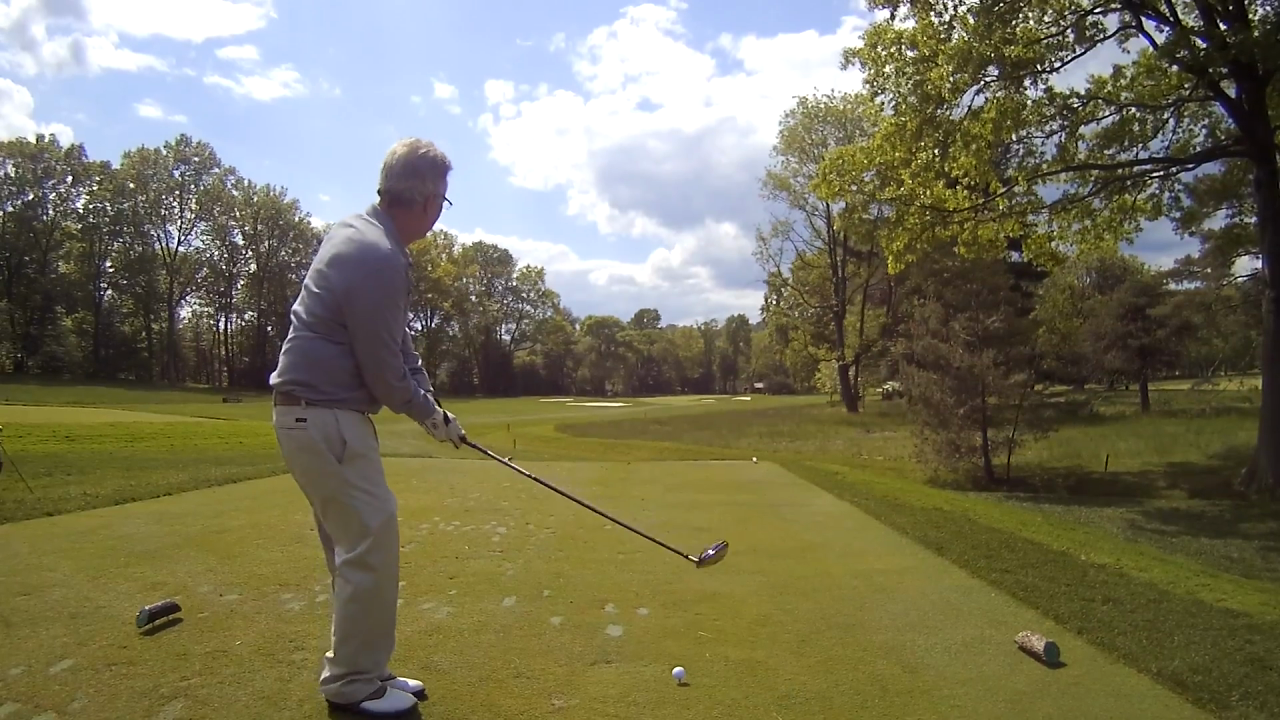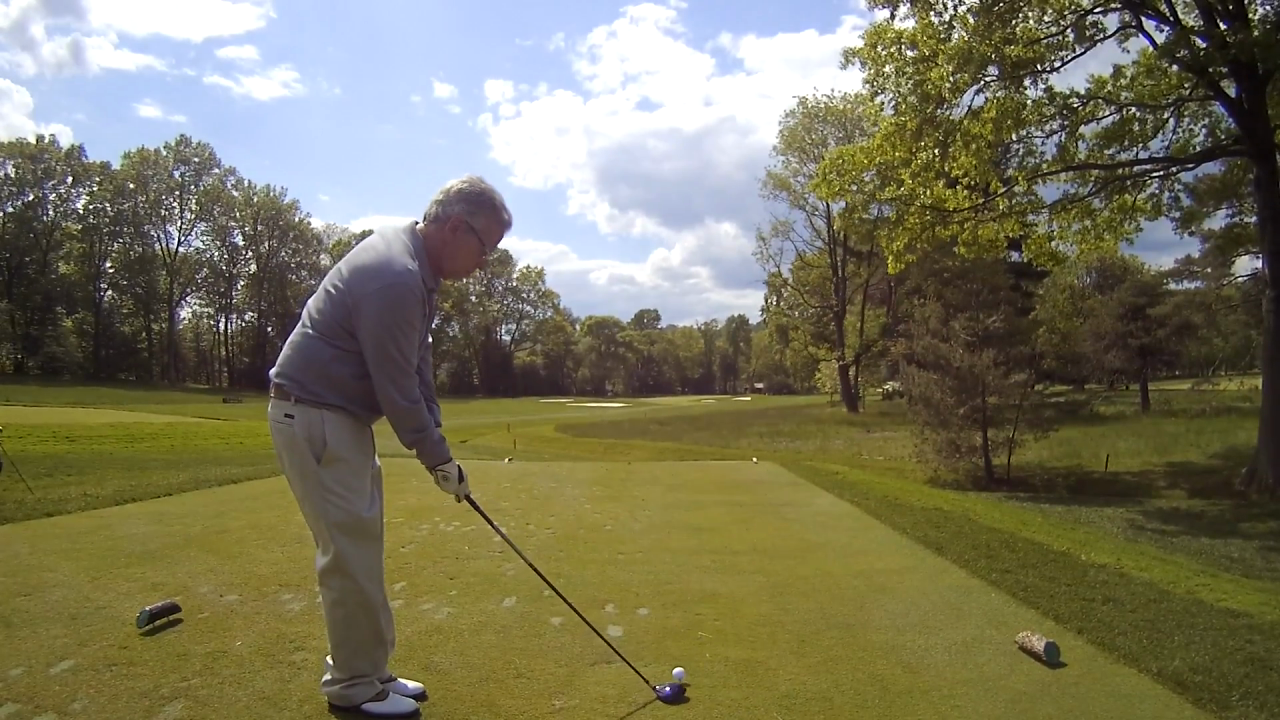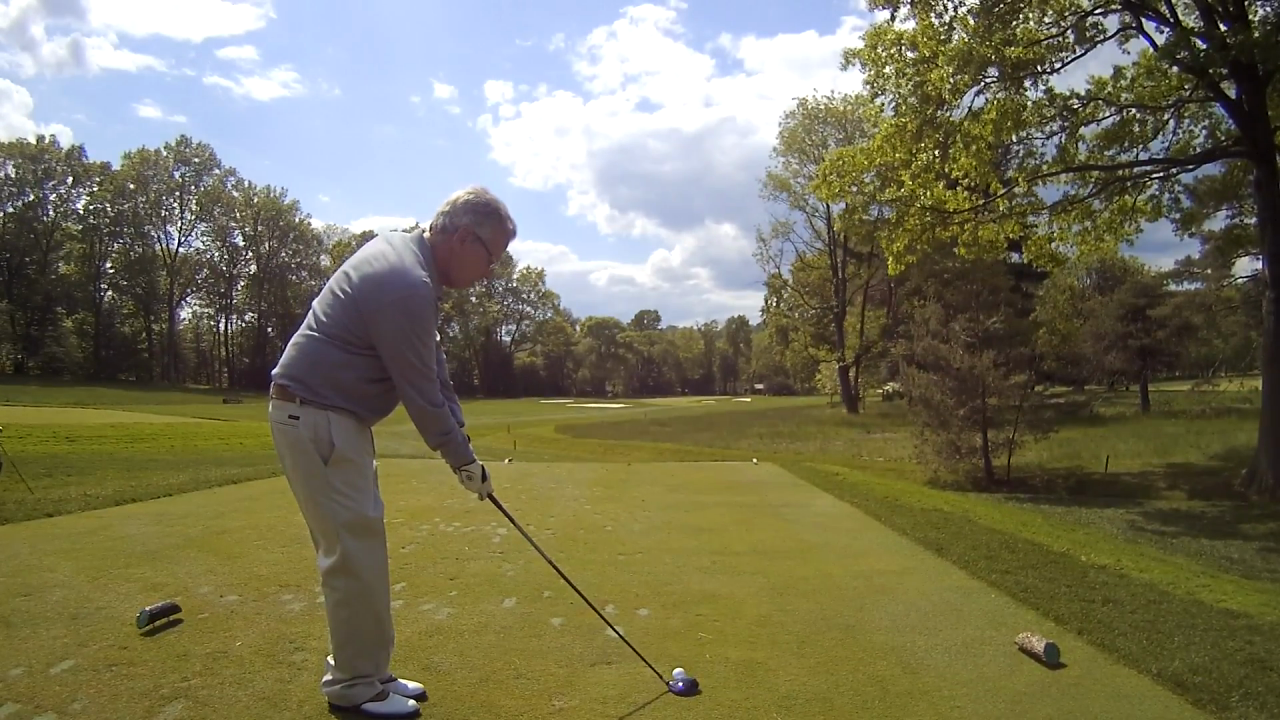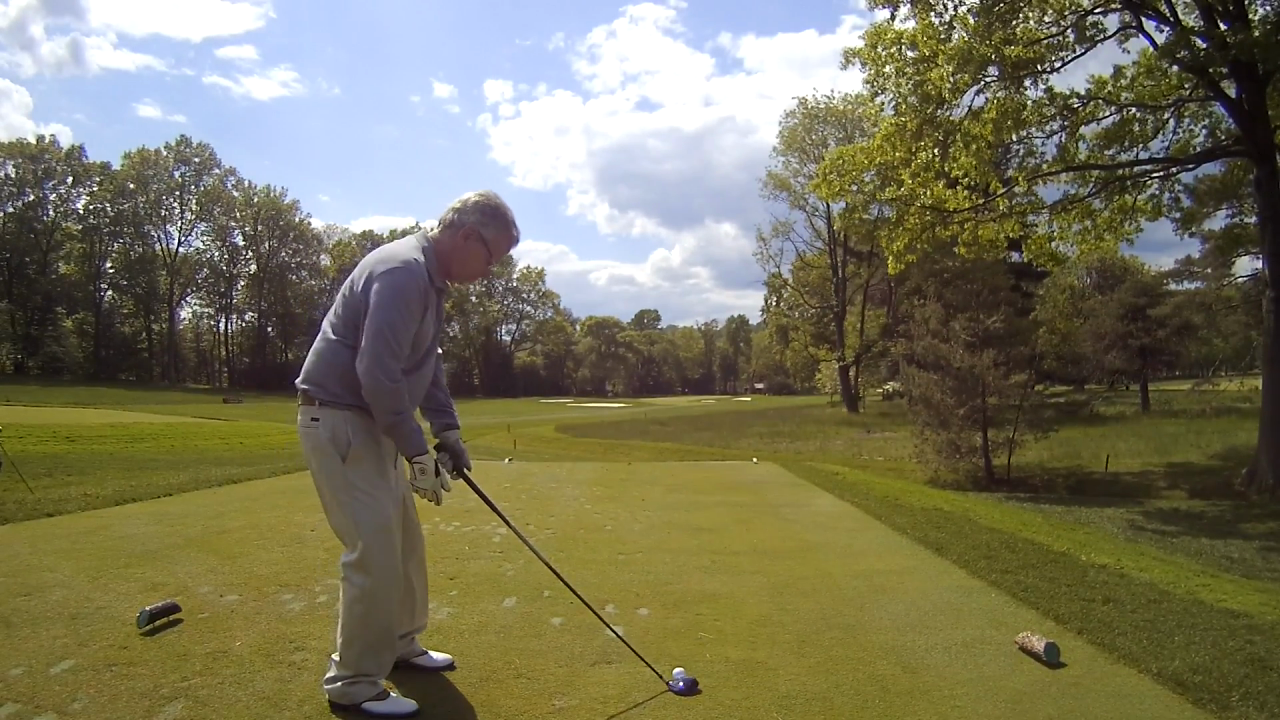
dt=1s
person 1, frame 1
left shoulder: (361, 235)
right shoulder: (378, 259)
left elbow: (393, 343)
right elbow: (385, 371)
left wrist: (429, 397)
right wrist: (427, 414)
left hip: (323, 413)
right hip: (322, 417)
left knee: (356, 544)
right knee: (370, 544)
left ankle: (364, 667)
person 1, frame 2
left shoulder: (413, 261)
right shoulder: (394, 278)
left elbow: (417, 364)
right elbow: (398, 388)
left wrist: (436, 441)
right wrist: (438, 458)
left hip: (339, 413)
right hip: (313, 415)
left knee: (361, 544)
right knee: (350, 549)
left ankle: (365, 669)
person 1, frame 3
left shoulder: (406, 252)
right shoulder: (406, 286)
left elbow: (432, 366)
right elbow: (420, 391)
left wrist: (461, 439)
right wrist: (462, 459)
left hip: (332, 414)
right hip: (316, 417)
left knee: (360, 544)
right knee: (354, 549)
left ankle: (364, 669)
person 1, frame 4
left shoulder: (426, 274)
right shoulder: (404, 271)
left elbow: (426, 362)
right elbow: (378, 373)
left wrist: (448, 428)
right wrist: (418, 453)
left hip: (367, 421)
right hip: (339, 419)
left knee: (403, 539)
right knee: (374, 546)
left ankle: (400, 644)
